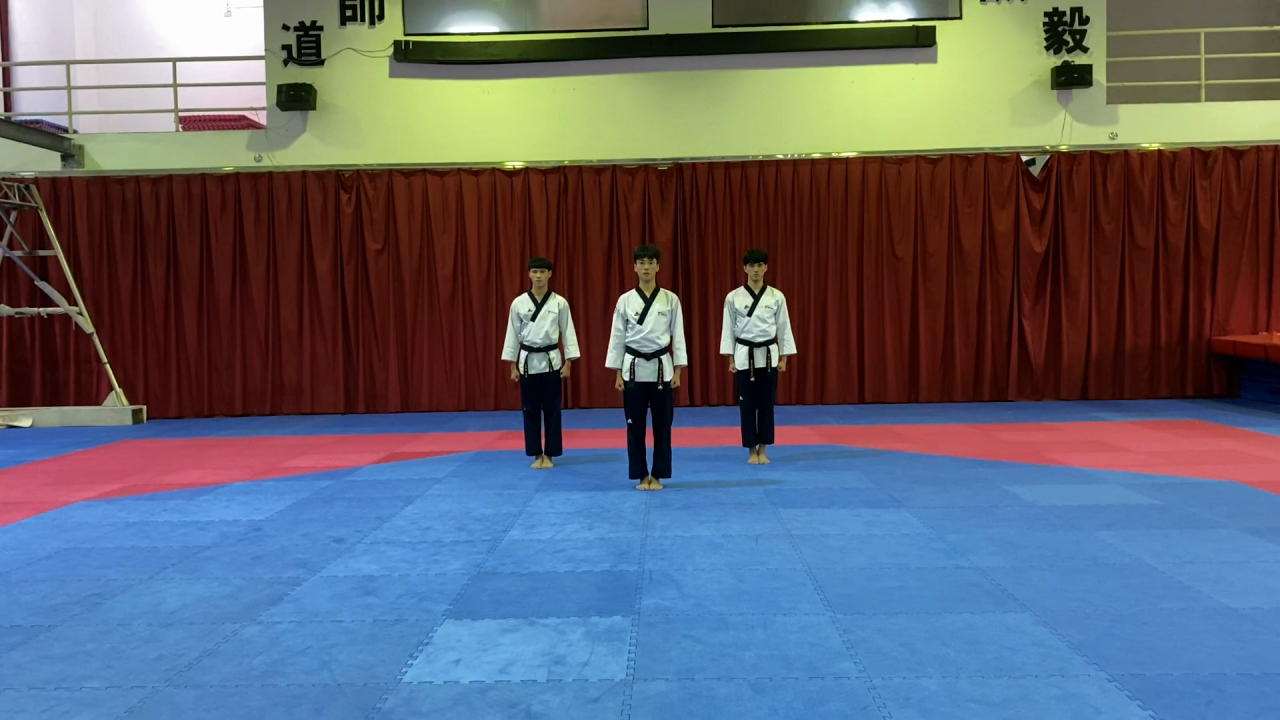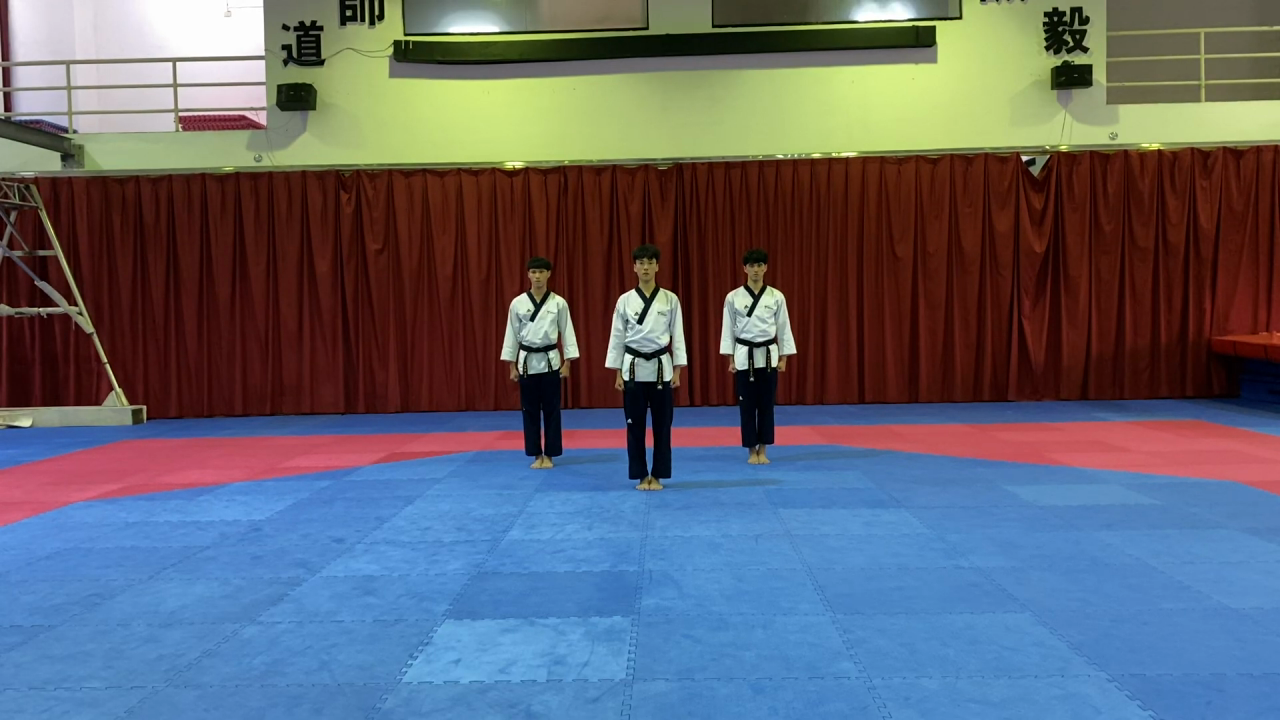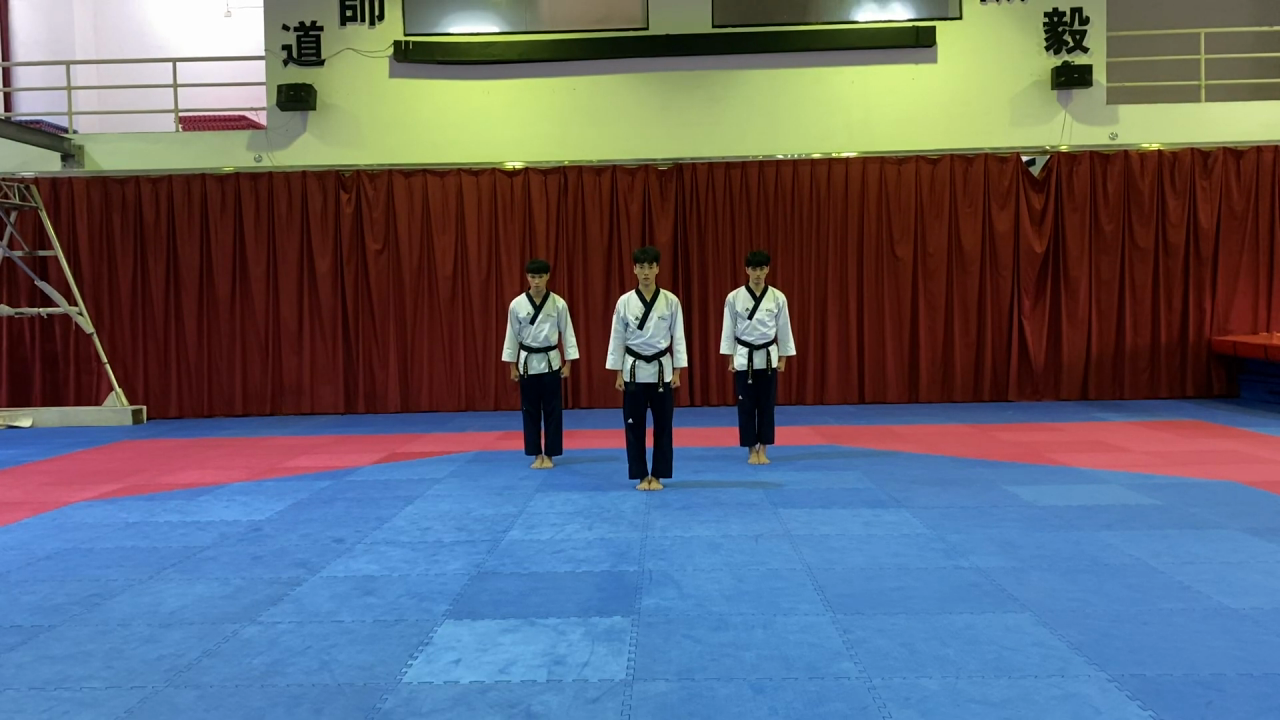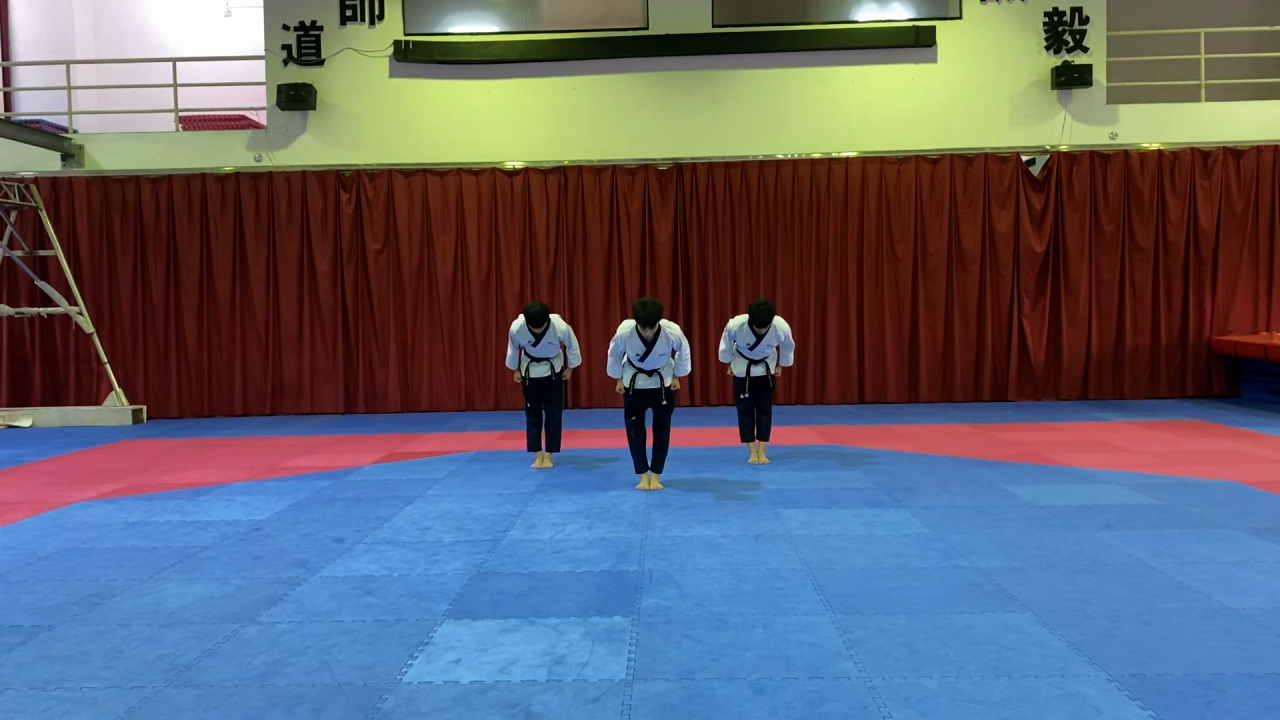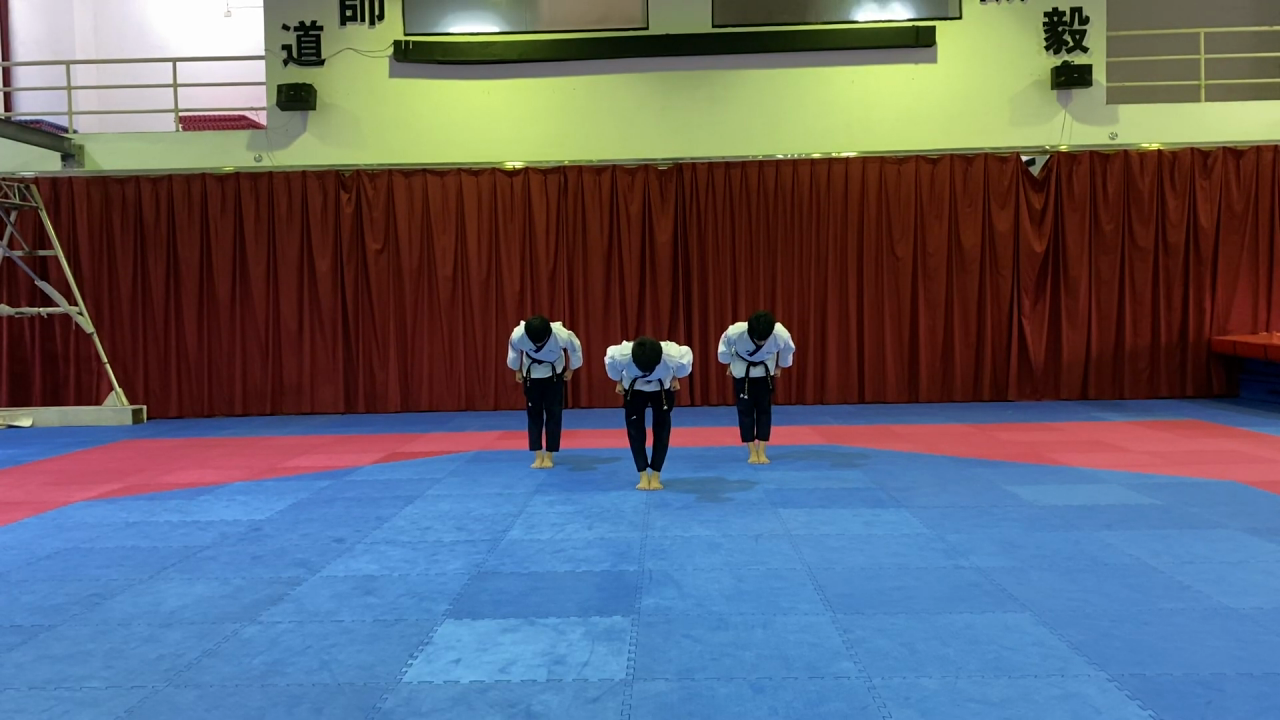
dt=1s
person 1, frame 1
left shoulder: (670, 299)
right shoulder: (625, 300)
left elbow: (677, 335)
right elbow: (617, 337)
left wrist: (677, 371)
right wrist: (618, 373)
left hip: (661, 367)
right hip: (634, 368)
left knee: (662, 425)
right knee: (635, 425)
left ankle: (657, 475)
right ankle: (642, 475)
person 1, frame 2
left shoulder: (670, 299)
right shoulder: (625, 301)
left elbow: (677, 336)
right elbow: (617, 337)
left wrist: (677, 371)
right wrist: (618, 374)
left hip: (661, 367)
right hip: (633, 368)
left knee: (662, 425)
right knee: (635, 425)
left ankle: (657, 475)
right ankle: (642, 476)
person 1, frame 3
left shoulder: (671, 301)
right shoulder: (625, 302)
left elbow: (678, 337)
right elbow: (617, 338)
left wrist: (677, 372)
right wrist: (618, 373)
left hip: (661, 369)
right hip: (634, 370)
left knee: (663, 425)
right knee: (634, 425)
left ankle: (657, 476)
right ankle: (642, 476)
person 1, frame 4
left shoulder: (673, 332)
right shoulder: (624, 332)
left elbow: (684, 352)
right elbow: (614, 354)
left wrist: (677, 377)
right wrist: (618, 379)
left hip: (662, 380)
right hip: (634, 380)
left knee: (662, 427)
right knee: (635, 428)
left ankle: (655, 474)
right ankle: (643, 475)
person 1, frame 5
left shoulder: (672, 355)
right shoulder: (621, 356)
left elbow: (687, 355)
right elbow: (609, 358)
left wrist: (676, 378)
right wrist: (618, 381)
left hip: (662, 386)
right hip: (634, 386)
left knee: (662, 426)
right knee: (635, 427)
left ankle: (656, 475)
right ankle: (643, 475)
person 2, frame 1
left shoulder: (776, 296)
right shoulder: (734, 297)
left elbow: (784, 328)
right elbow: (729, 329)
left wrist: (784, 358)
right wrist: (731, 360)
left hip: (768, 355)
right hip: (744, 356)
left knee: (766, 404)
right knee: (747, 404)
left ankle: (763, 450)
right ankle: (752, 450)
person 2, frame 2
left shoulder: (776, 297)
right shoulder: (733, 297)
left elbow: (783, 328)
right elbow: (728, 329)
left wrist: (783, 358)
right wrist: (730, 360)
left hip: (768, 355)
right hip: (744, 356)
left knee: (766, 404)
right knee: (747, 405)
left ankle: (762, 450)
right ankle: (752, 450)
person 2, frame 3
left shoulder: (778, 298)
right shoulder: (734, 298)
left elbow: (784, 329)
right elbow: (729, 329)
left wrist: (783, 358)
right wrist: (730, 359)
left hip: (768, 356)
right hip: (744, 357)
left knee: (767, 405)
right knee: (746, 405)
left ankle: (762, 450)
right ankle: (752, 450)
person 2, frame 4
left shoulder: (782, 327)
right shoulder: (735, 325)
left elbow: (788, 347)
right elbow: (726, 345)
left wrist: (780, 366)
right wrist: (729, 364)
left hip: (766, 367)
right hip: (742, 367)
left knee: (764, 407)
right knee: (745, 407)
left ankle: (762, 451)
right ankle: (752, 452)
person 2, frame 5
left shoulder: (781, 334)
right shoulder: (735, 332)
left elbow: (788, 350)
right elbow: (725, 346)
left wrist: (779, 367)
right wrist: (729, 365)
left hip: (765, 369)
right hip: (742, 369)
left knee: (764, 408)
right knee: (745, 408)
left ankle: (762, 451)
right ankle: (752, 452)
person 3, frame 1
left shoulder: (560, 303)
right shoulder: (519, 303)
left elbow: (568, 333)
right elbow: (513, 334)
left wrist: (568, 363)
right wrist: (512, 366)
left hip: (551, 361)
right hip: (527, 361)
left knee: (552, 410)
right knee: (530, 410)
left ankle: (549, 454)
right ankle: (537, 454)
person 3, frame 2
left shoulder: (559, 303)
right shoulder: (518, 303)
left elbow: (567, 333)
right elbow: (512, 334)
left wrist: (567, 363)
right wrist: (512, 366)
left hip: (550, 361)
right hip: (527, 361)
left knee: (551, 410)
right knee: (530, 410)
left ankle: (549, 454)
right ankle: (537, 454)
person 3, frame 3
left shoulder: (558, 303)
right shoulder: (517, 305)
left elbow: (567, 333)
right elbow: (512, 336)
left wrist: (568, 363)
right wrist: (512, 366)
left hip: (551, 362)
right hip: (527, 362)
left knee: (552, 410)
right knee: (530, 411)
left ankle: (549, 455)
right ankle: (537, 455)
person 3, frame 4
left shoulder: (560, 327)
right shoulder: (516, 328)
left elbow: (572, 346)
right elbow: (513, 348)
left wrist: (570, 368)
right wrist: (515, 370)
left hip: (553, 369)
right hip: (530, 369)
left knee: (553, 412)
right knee: (533, 412)
left ankle: (549, 455)
right ankle: (538, 454)
person 3, frame 5
left shoulder: (562, 334)
right shoulder: (518, 335)
left elbow: (575, 348)
right elbow: (514, 352)
left wrist: (571, 370)
right wrist: (517, 370)
left hip: (554, 371)
right hip: (531, 371)
left knee: (553, 412)
right knee: (534, 412)
left ankle: (549, 455)
right ankle: (538, 455)
